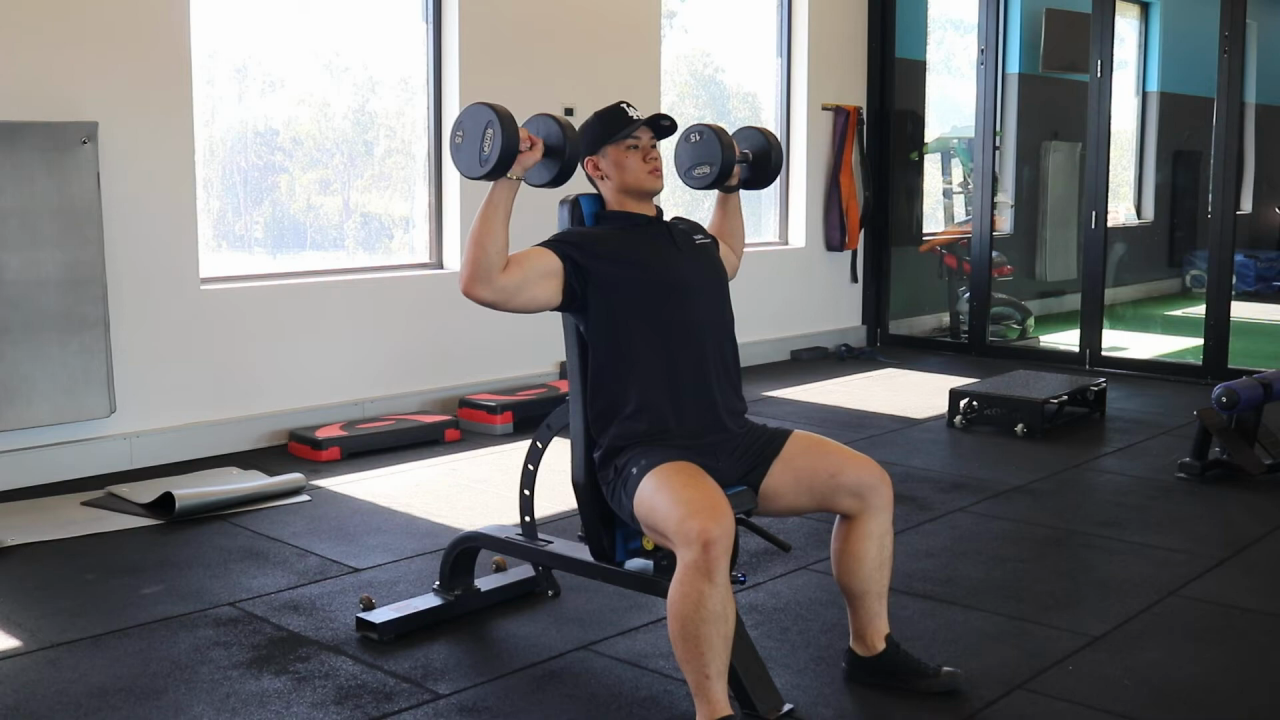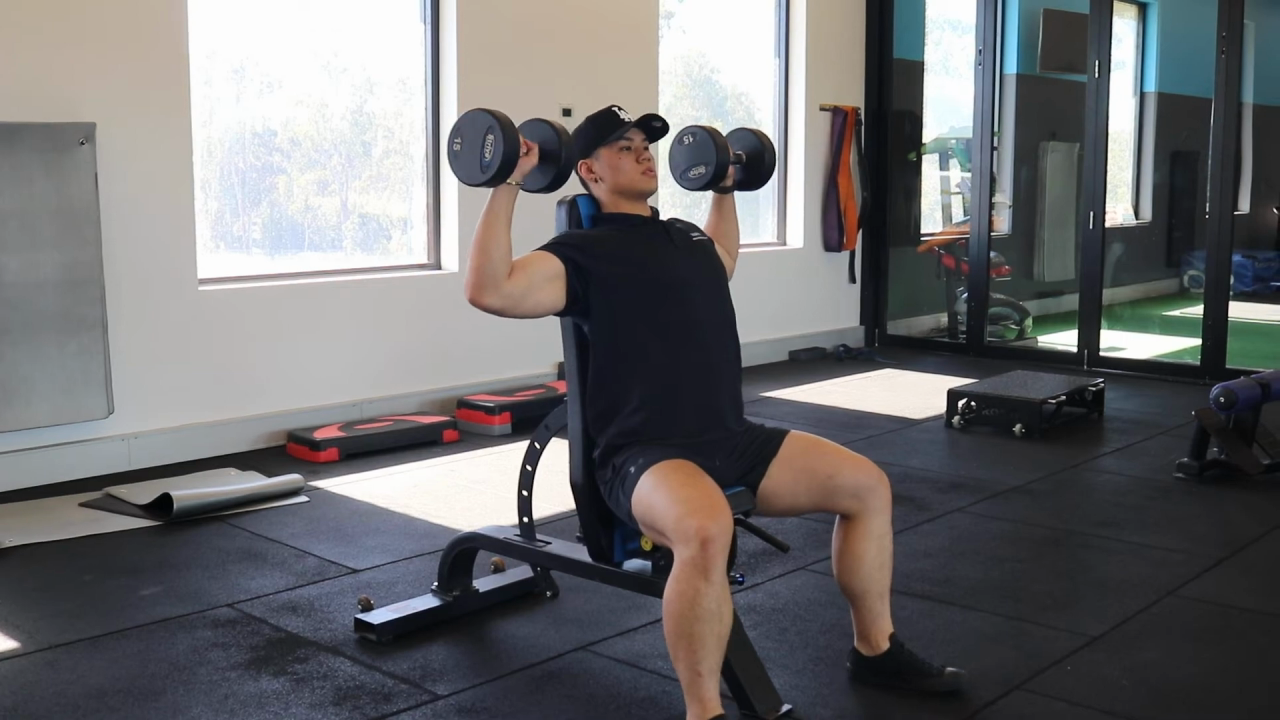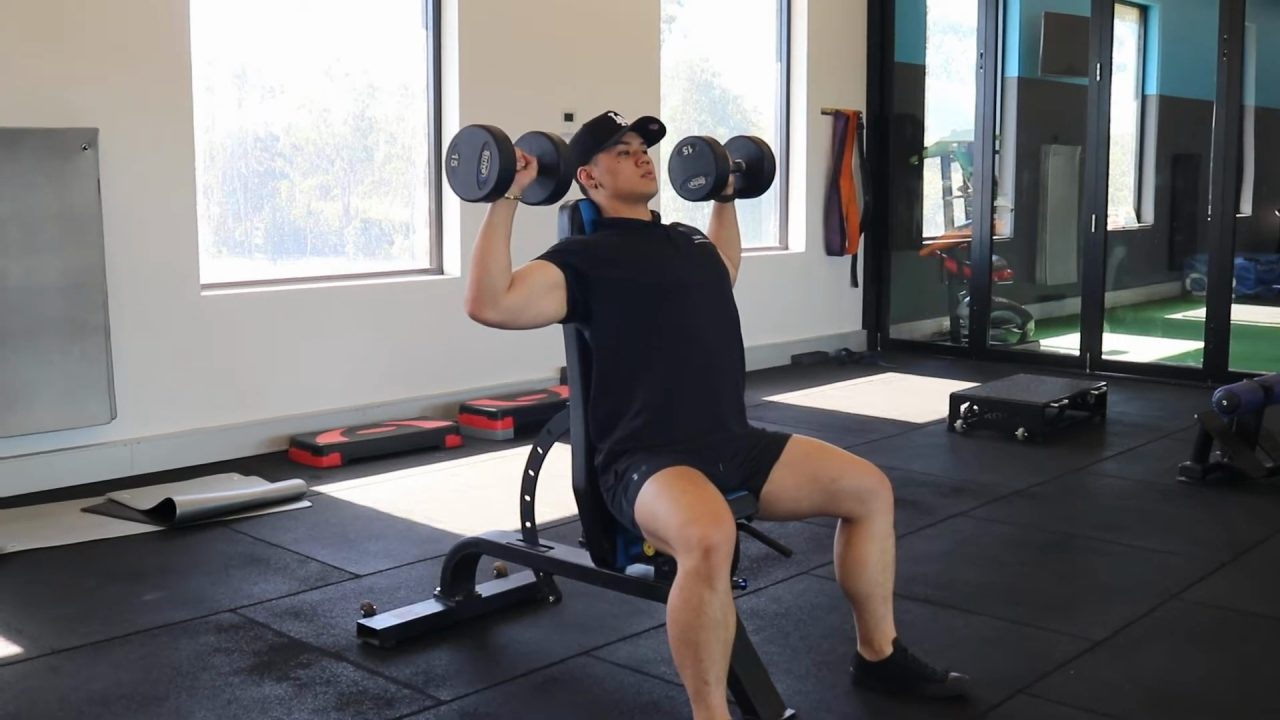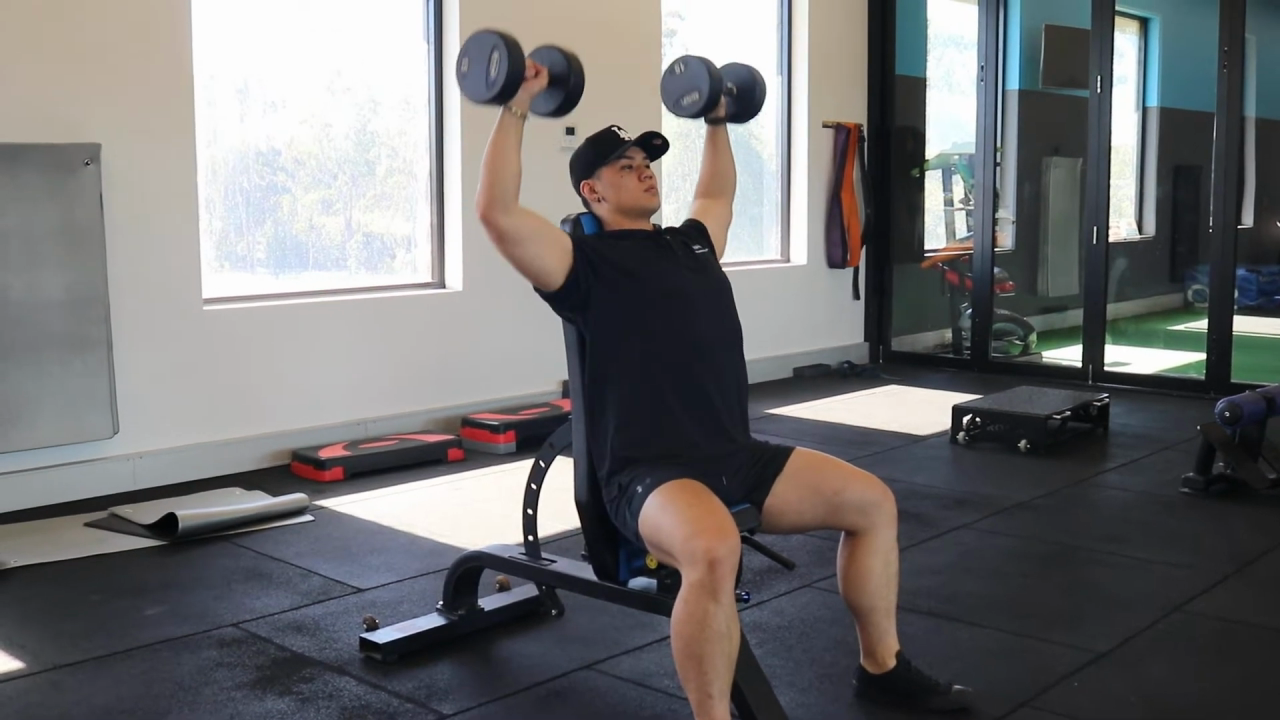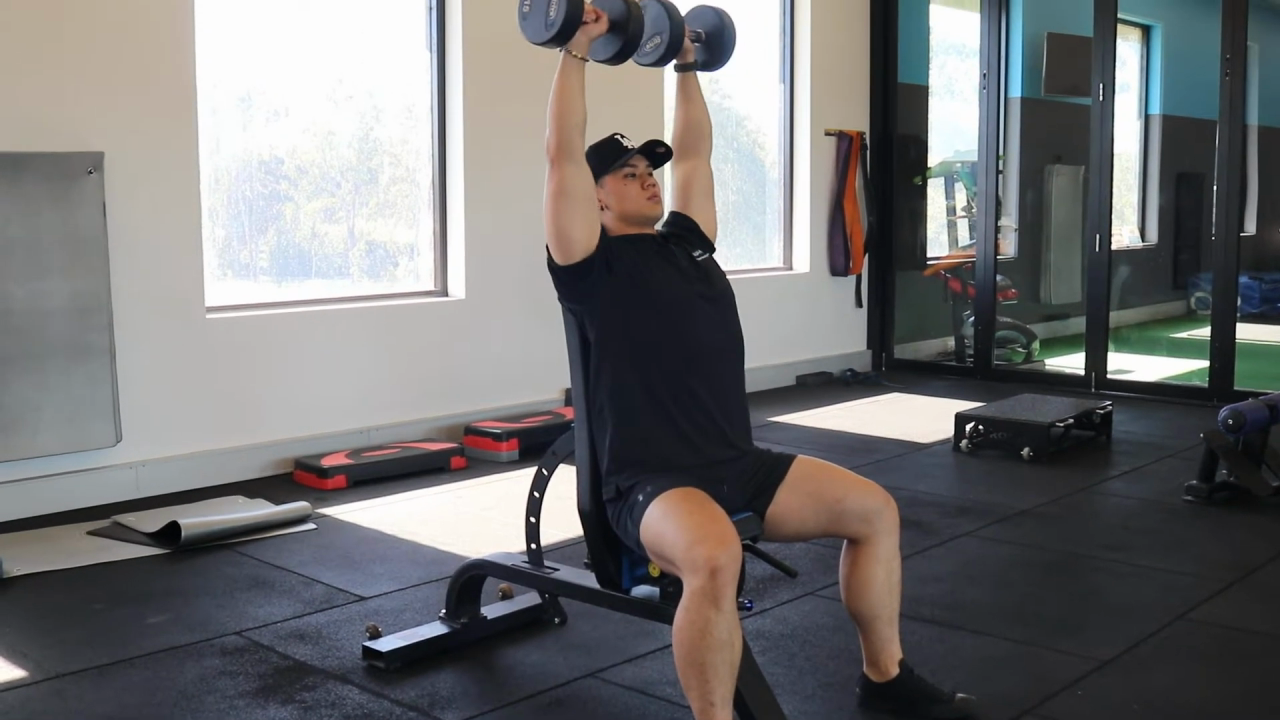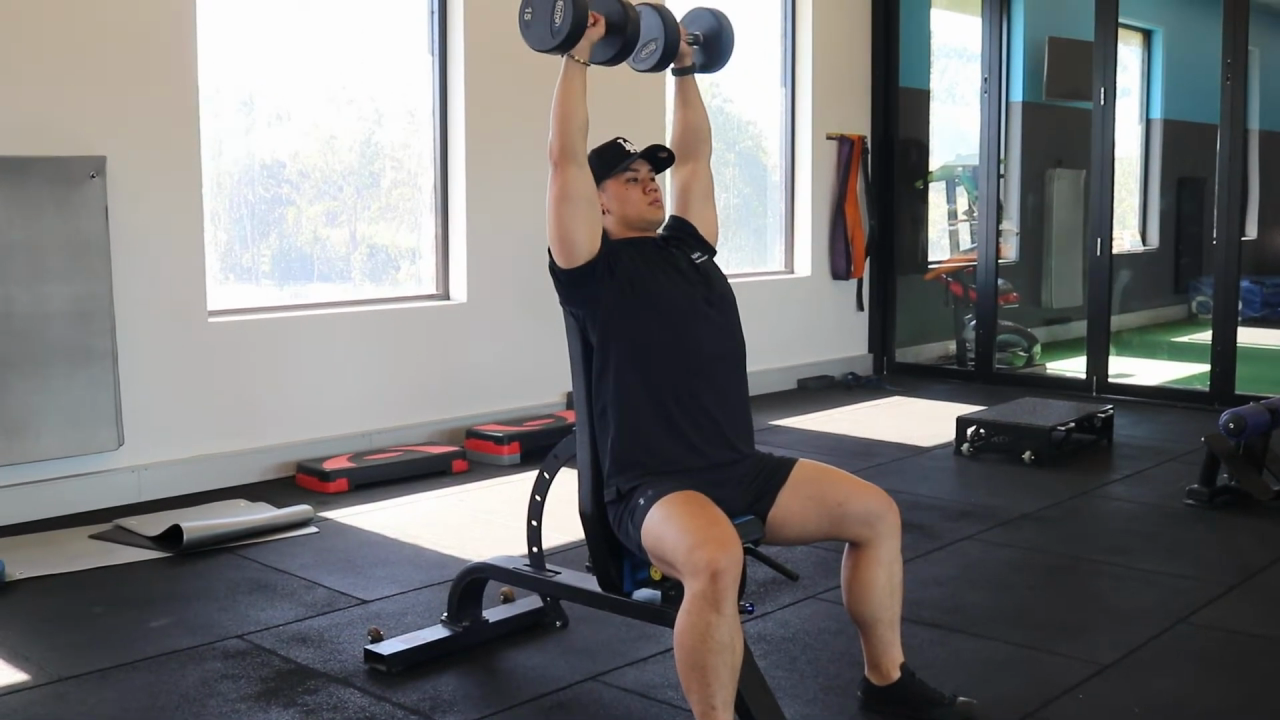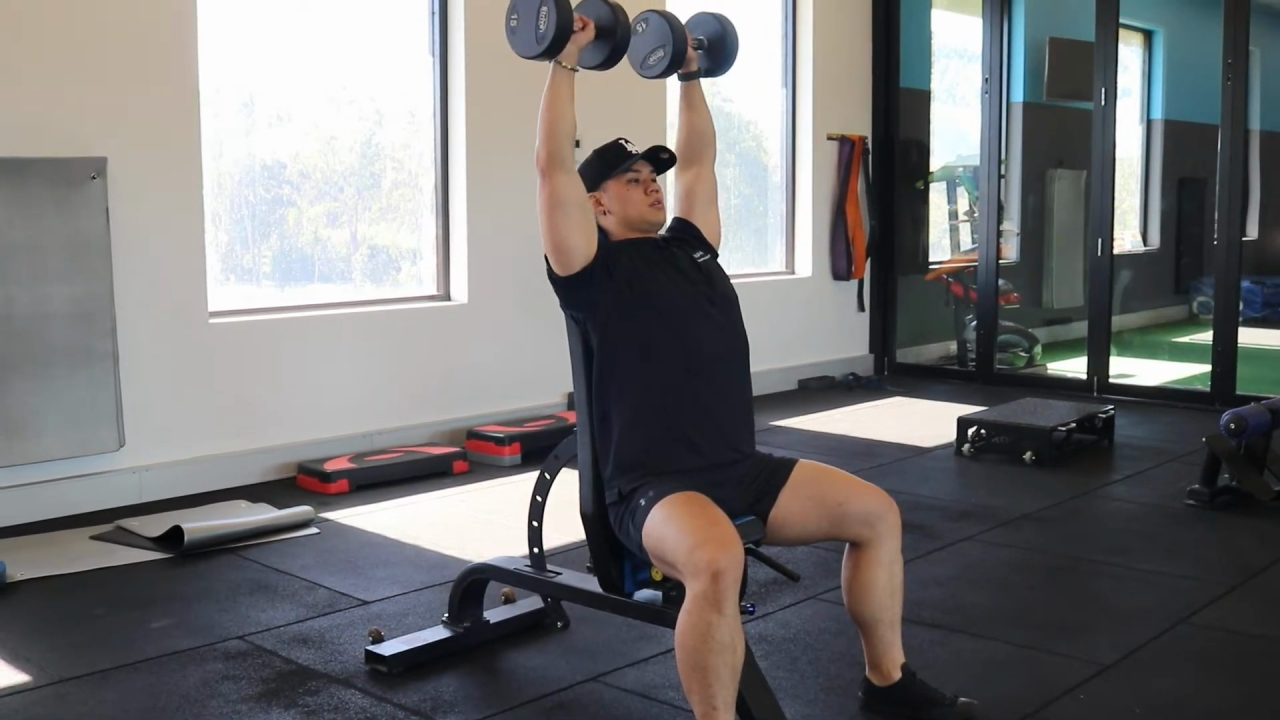
dt=0.5s
person 1, frame 1
left shoulder: (689, 234)
right shoulder: (586, 250)
left elbow: (730, 259)
right elbow: (483, 282)
left wrist: (729, 187)
right wrist: (508, 179)
left hip: (733, 437)
right hip: (647, 454)
left knee: (870, 485)
right knee: (709, 532)
left ankle: (871, 649)
person 1, frame 2
left shoulder: (684, 236)
right shoulder: (586, 251)
left elbow: (723, 259)
right elbow: (488, 290)
left wrist: (724, 188)
right wrist: (507, 185)
left hip: (731, 437)
right hip: (647, 454)
left knee: (866, 486)
right knee: (705, 532)
left ankle: (876, 649)
person 1, frame 3
left shoulder: (686, 239)
right shoulder: (586, 258)
left elbow: (725, 269)
right elbow: (488, 304)
left wrist: (724, 196)
right wrist: (506, 199)
left hip: (734, 442)
right hip: (648, 459)
left knee: (870, 489)
right knee: (709, 539)
left ankle: (879, 654)
person 1, frame 4
left shoulder: (687, 244)
right shoulder: (590, 264)
left elbow: (719, 193)
right elbow: (497, 213)
left wrist: (716, 122)
right wrist: (515, 108)
left hip: (737, 456)
right hip: (652, 471)
left knee: (872, 502)
right knee: (713, 552)
left ankle: (882, 666)
person 1, frame 5
left shoulder: (686, 241)
right shoulder: (596, 264)
left elbow: (695, 151)
right elbow: (563, 156)
left wrist: (686, 67)
right wrist: (577, 49)
left hip: (737, 463)
right hip: (653, 481)
left knee: (875, 510)
right knee: (716, 560)
person 1, frame 6
left shoulder: (687, 245)
right shoulder: (597, 268)
left elbow: (695, 154)
right elbow: (566, 158)
left wrist: (684, 70)
right wrist: (579, 54)
left hip: (739, 467)
right hip: (655, 485)
left knee: (876, 513)
right knee: (716, 564)
person 1, frame 7
left shoulder: (689, 246)
right shoulder: (597, 269)
left elbow: (700, 160)
right elbow: (552, 168)
left wrist: (689, 76)
right wrist: (566, 60)
left hip: (741, 468)
right hip: (656, 486)
left knee: (877, 513)
right knee: (717, 564)
